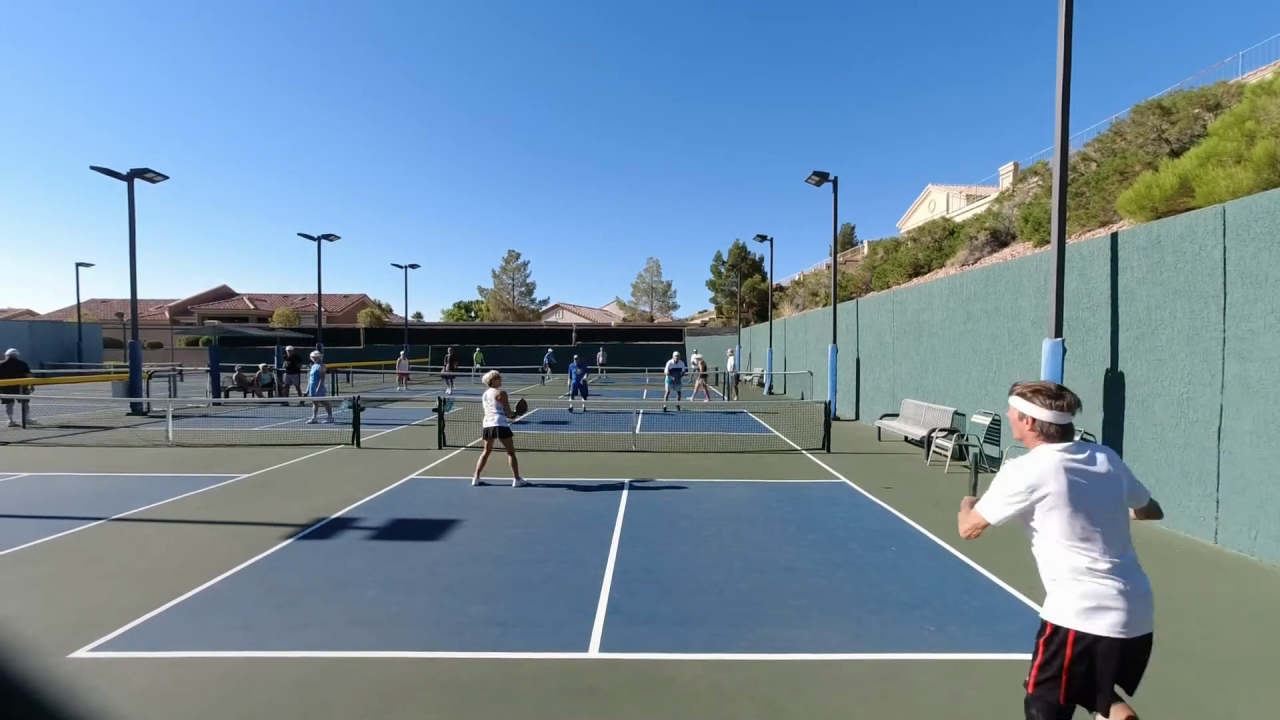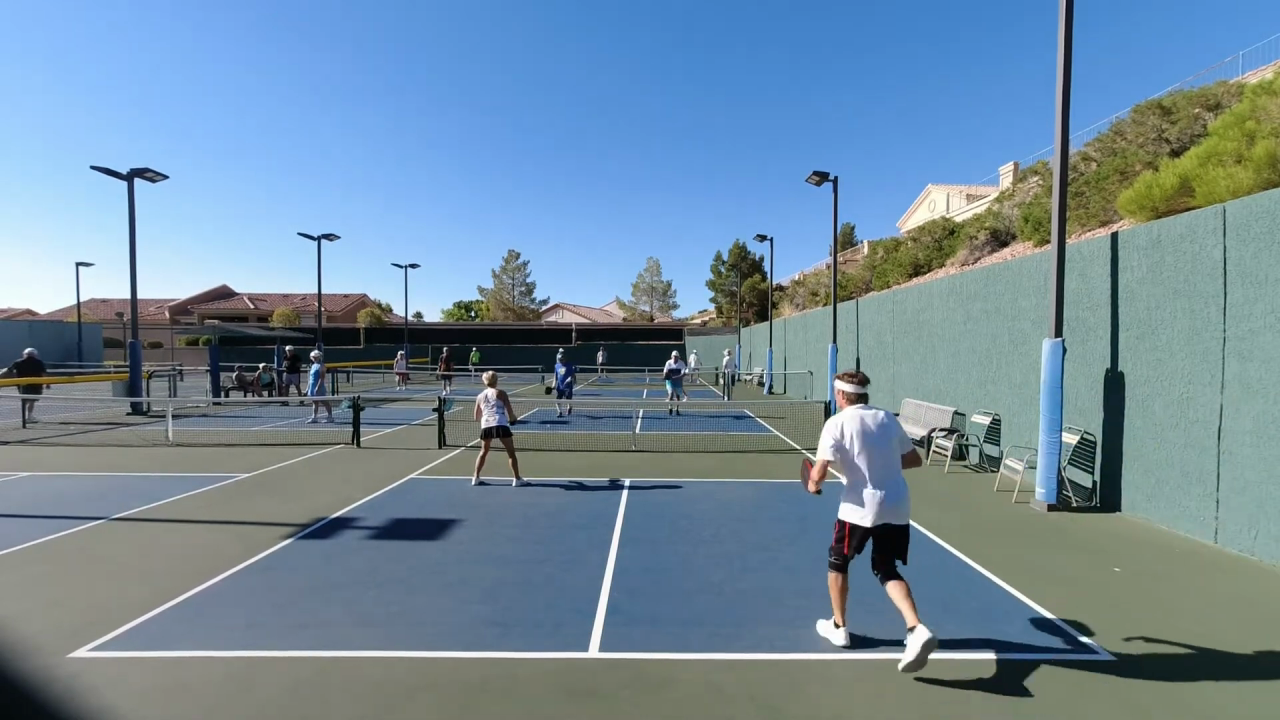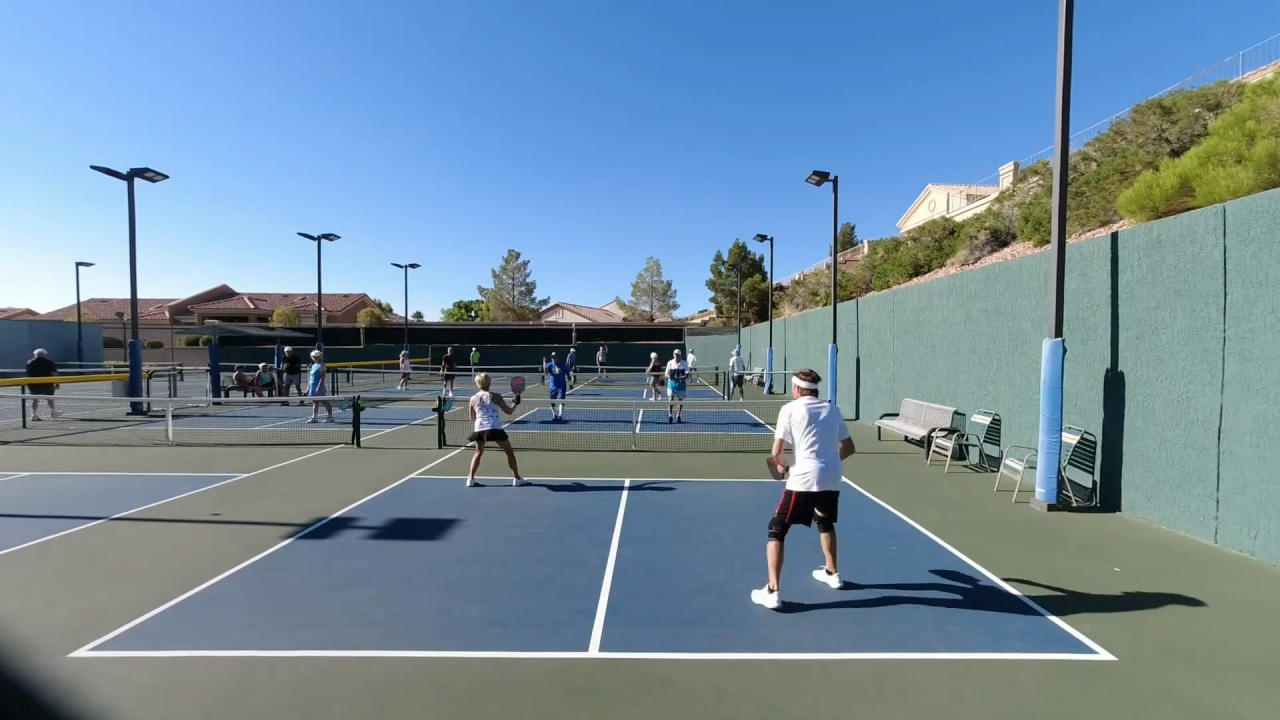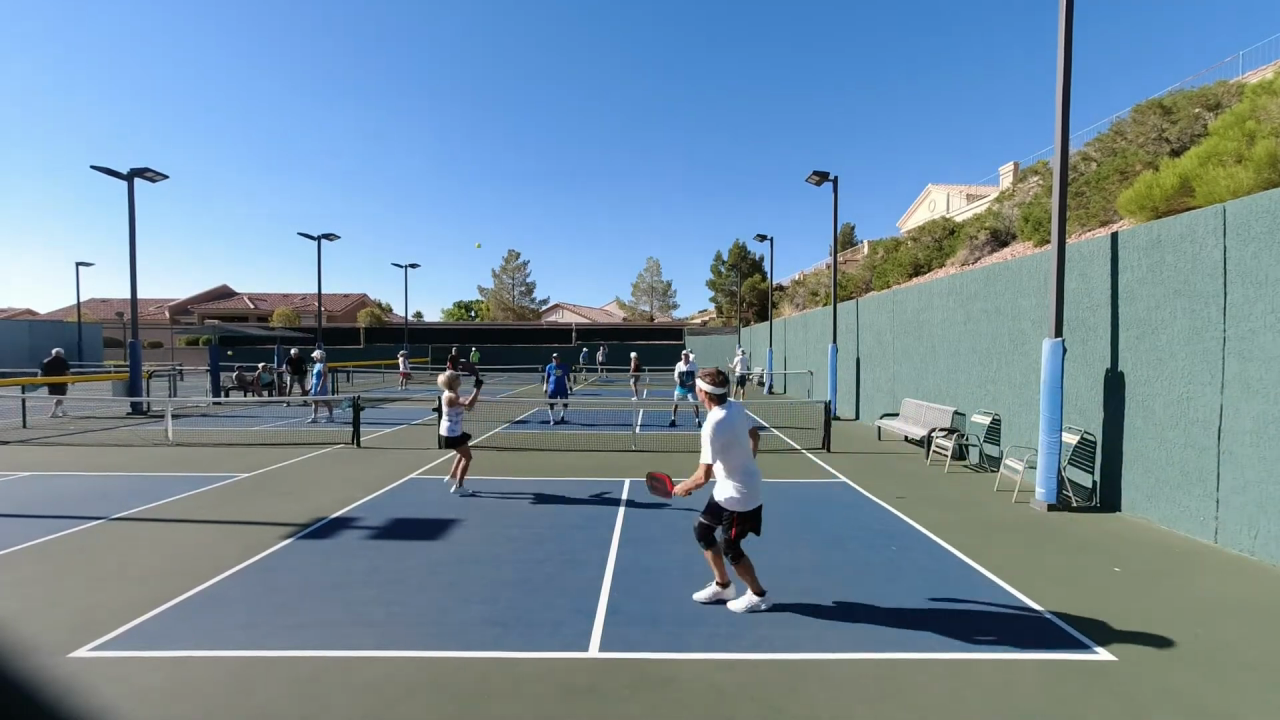
dt=0.7s
person 1, frame 1
left shoulder: (1023, 472)
right shoulder: (1106, 459)
left elbow: (968, 531)
right elbow: (1151, 511)
left wrist: (967, 507)
left hip: (1082, 614)
right hip: (1137, 613)
person 1, frame 2
left shoulder: (838, 423)
right shoulder: (888, 419)
left elbow: (819, 472)
right elbow: (914, 460)
left wrist: (813, 483)
left hip: (860, 508)
right hip: (897, 508)
left knee: (838, 562)
right knee: (886, 571)
left ankle: (838, 627)
right ankle: (916, 630)
person 1, frame 3
left shoulder: (789, 409)
right shoulder: (833, 410)
left elbow: (777, 452)
right elbow: (849, 448)
left wrist: (784, 467)
left hip: (803, 480)
right hip: (831, 479)
left knee: (776, 529)
right knee: (825, 522)
left ankle: (772, 591)
right ankle: (831, 572)
person 1, frame 4
left shoulder: (713, 426)
right shoulder: (736, 408)
left elbow: (703, 477)
right elbow: (755, 437)
left wrist: (684, 487)
left hip: (739, 495)
left knee: (729, 547)
right knee: (702, 530)
left ankle: (758, 596)
right ankle: (722, 585)
